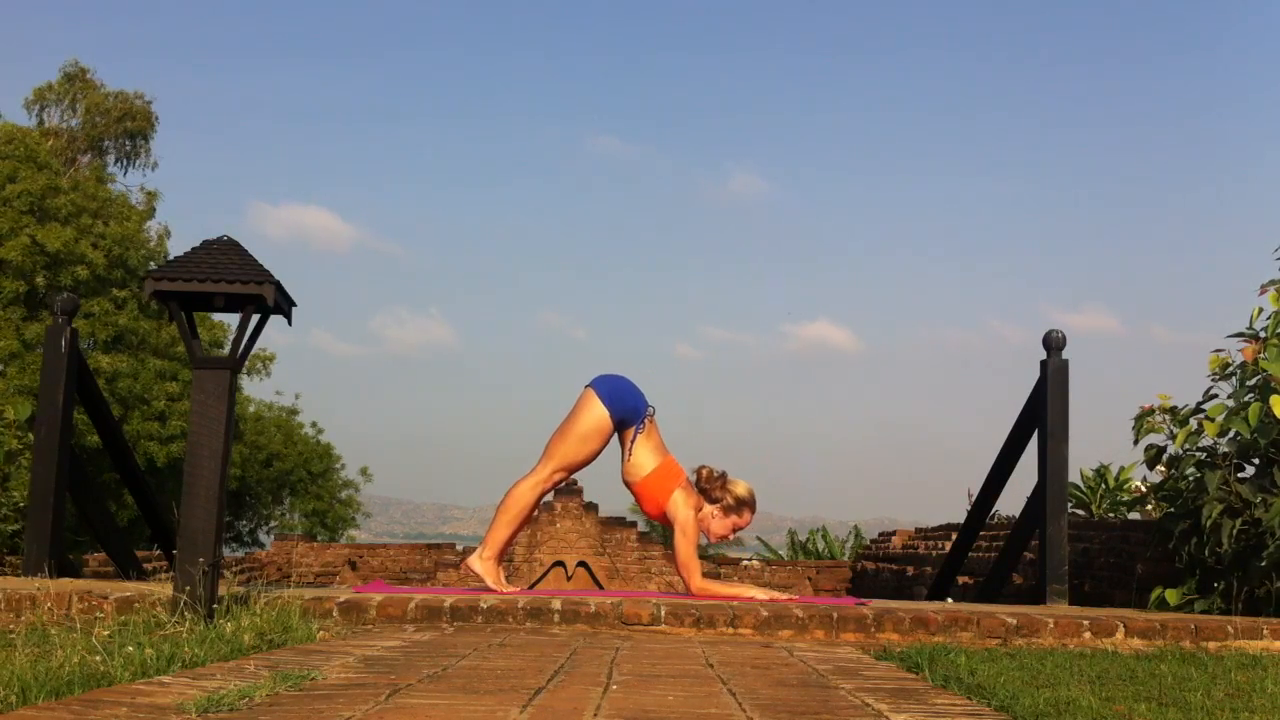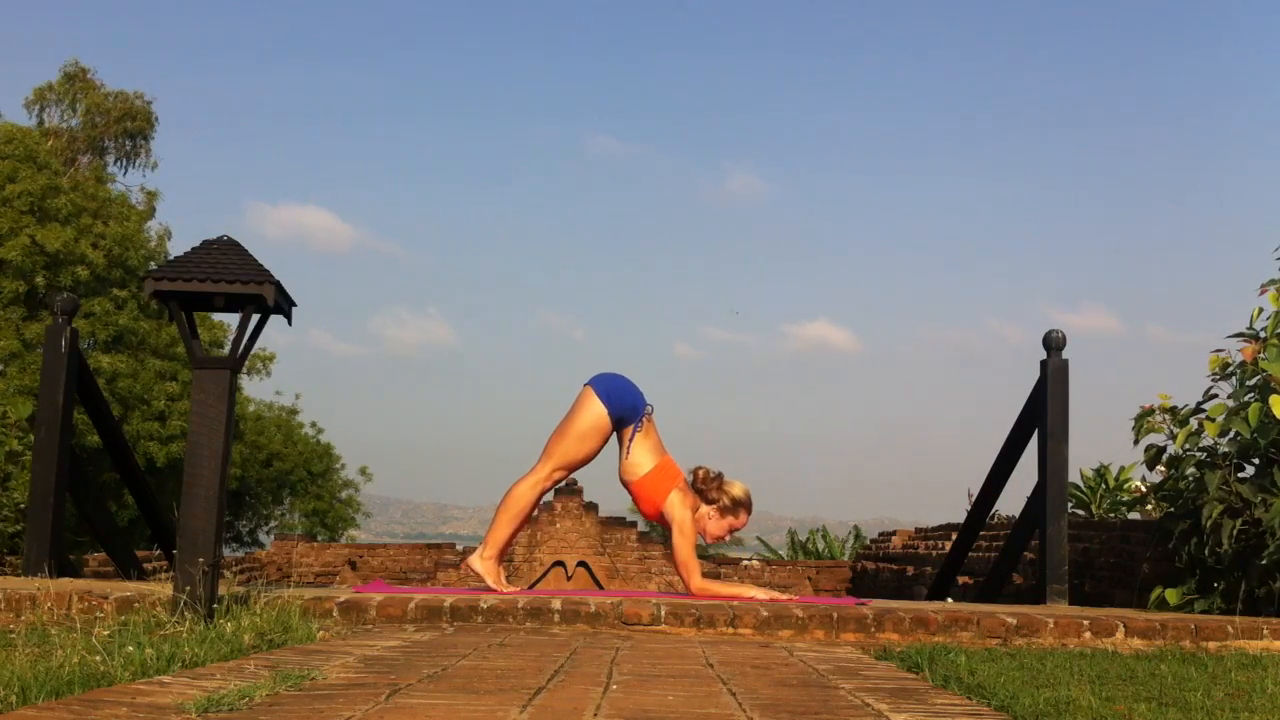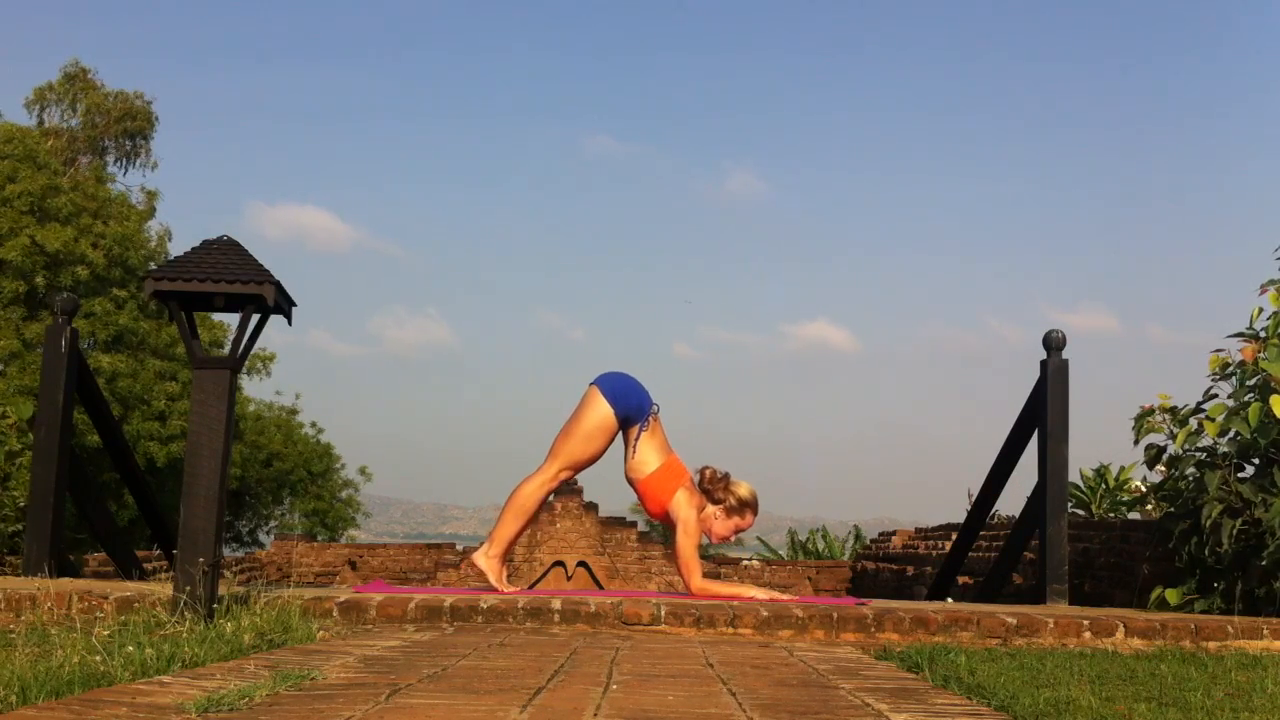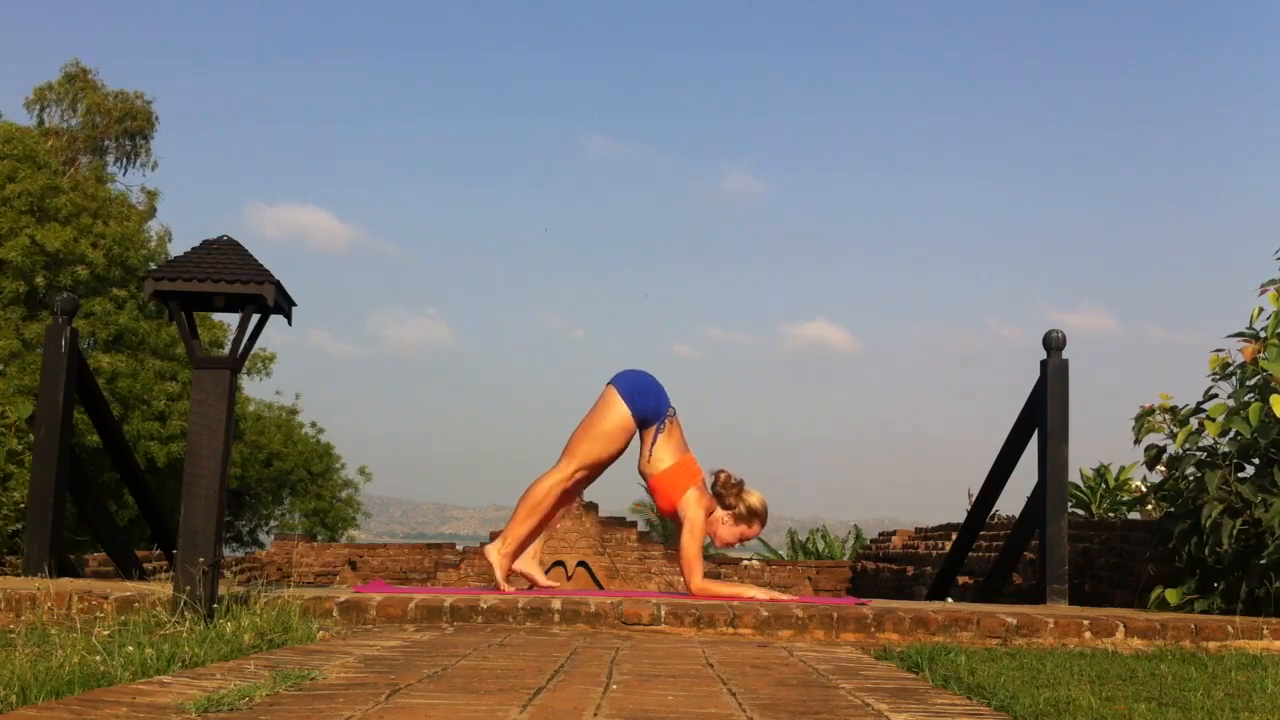
dt=0.3s
person 1, frame 1
left shoulder: (688, 506)
right shoulder: (685, 509)
left elbow: (693, 580)
right elbow: (696, 585)
left wrist: (747, 591)
right wrist: (751, 591)
left hip: (620, 403)
right hip: (615, 398)
left knee: (550, 478)
right knee: (546, 475)
left ankle: (493, 558)
right ankle: (486, 555)
person 1, frame 2
left shoulder: (684, 506)
right shoulder: (682, 510)
left elbow: (693, 581)
right elbow: (696, 585)
right wrist: (751, 591)
left hip: (620, 403)
right hip: (613, 398)
left knee: (551, 477)
right knee: (545, 474)
left ankle: (493, 558)
right ankle: (486, 556)
person 1, frame 3
left shoulder: (691, 506)
right shoulder: (688, 509)
left elbow: (694, 580)
right elbow: (696, 585)
right wrist: (751, 590)
left hip: (626, 400)
right hip: (620, 396)
left knee: (557, 476)
right knee: (552, 474)
left ankle: (496, 554)
right ankle: (491, 553)
person 1, frame 4
left shoulder: (699, 506)
right shoulder: (696, 509)
left elbow: (695, 579)
right elbow: (696, 584)
left wrist: (746, 590)
right wrist: (750, 590)
left hip: (642, 397)
right hip: (638, 394)
left knee: (577, 478)
right knee: (568, 473)
left ankle: (528, 555)
right ankle: (505, 549)
